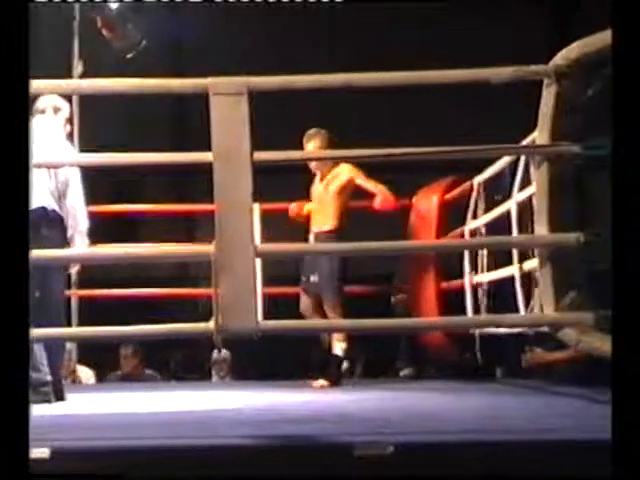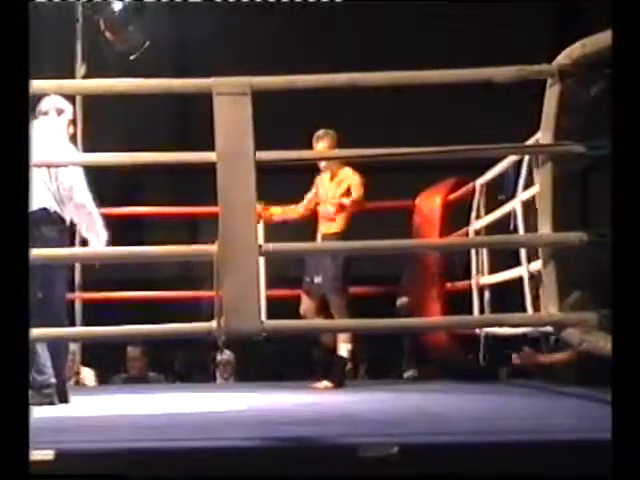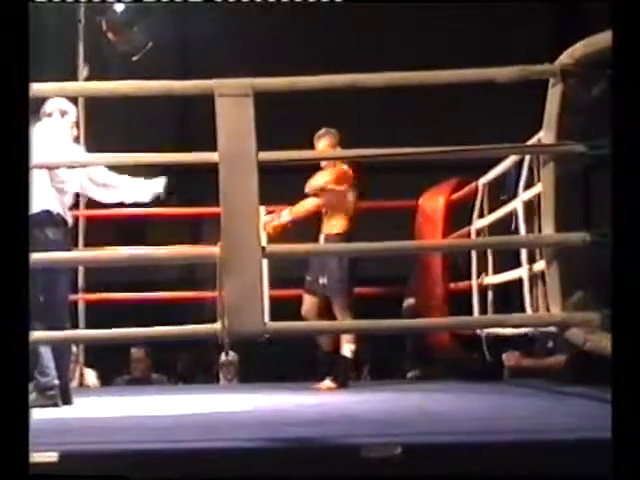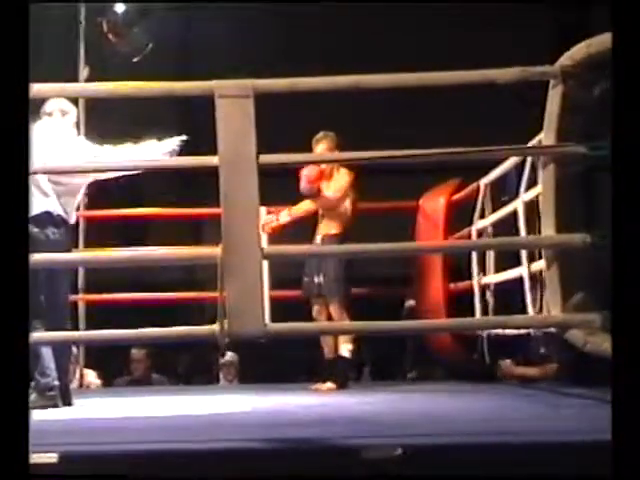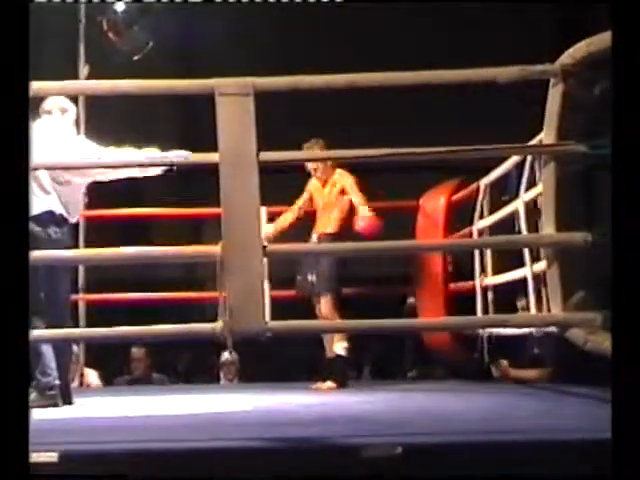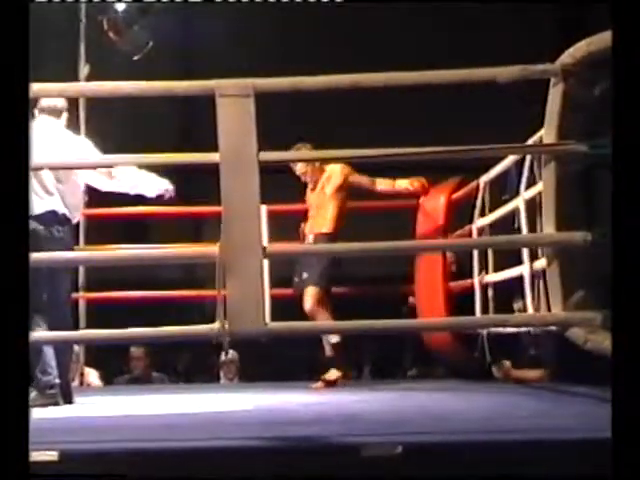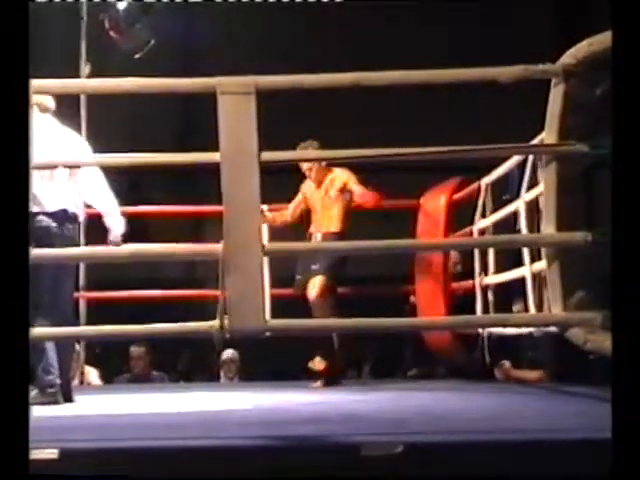
dt=0.2s
person 1, frame 1
right shoulder: (58, 144)
right elbow: (72, 198)
right wrist: (78, 241)
left hip: (37, 226)
right hip: (47, 226)
left knee: (34, 308)
right knee: (50, 308)
left ankle: (40, 382)
right ankle: (51, 382)
person 1, frame 2
right shoulder: (59, 145)
right elbow: (77, 196)
right wrist: (97, 234)
left hip: (36, 227)
right hip: (48, 228)
left knee: (35, 309)
right knee: (53, 309)
left ankle: (43, 384)
right ankle: (55, 385)
person 1, frame 3
right shoulder: (61, 146)
right elbow: (98, 180)
right wrist: (145, 187)
left hip: (37, 228)
right hip: (49, 228)
left knee: (37, 311)
right knee: (55, 311)
left ankle: (46, 385)
right ankle: (58, 385)
person 1, frame 4
left shoulder: (34, 141)
right shoulder: (65, 143)
right elbow: (113, 158)
right wrist: (160, 149)
left hip: (35, 228)
right hip: (51, 229)
left knee: (37, 311)
right knee: (56, 311)
left ankle: (47, 386)
right ankle: (59, 387)
person 1, frame 5
left shoulder: (32, 139)
right shoulder: (65, 142)
right elbow: (111, 161)
left hip: (34, 228)
right hip: (53, 228)
left knee: (37, 310)
right knee: (58, 310)
left ankle: (47, 385)
right ankle: (60, 386)
person 1, frame 6
left shoulder: (33, 138)
right shoulder: (68, 142)
right elbow: (111, 172)
right wrist: (153, 183)
left hip: (35, 226)
right hip: (55, 228)
left knee: (38, 309)
right knee: (58, 309)
left ankle: (47, 384)
right ankle: (61, 385)
person 1, frame 7
left shoulder: (33, 137)
right shoulder: (71, 139)
right elbow: (94, 184)
right wrist: (114, 222)
left hip: (38, 222)
right hip: (65, 225)
left knee: (40, 307)
right knee: (61, 306)
left ankle: (48, 384)
right ankle: (63, 383)
person 2, frame 1
left shoulder: (344, 172)
right shoulder: (317, 179)
left elbow: (373, 186)
left wrist: (383, 195)
right wrist: (304, 210)
left hip: (330, 242)
right hip: (312, 243)
left knee: (331, 308)
right knee: (306, 307)
left ankle: (333, 371)
right ankle: (334, 353)
person 2, frame 2
left shoulder: (350, 176)
right shoulder: (321, 180)
left elbow: (359, 194)
right elbow: (301, 209)
left wrist: (341, 204)
right wrist: (273, 212)
left hip: (335, 244)
right hip: (319, 245)
left knee: (338, 309)
right knee: (306, 310)
left ankle: (337, 373)
right ankle: (337, 357)
person 2, frame 3
left shoulder: (345, 173)
right shoulder: (325, 176)
left elbow: (316, 193)
right elbow: (312, 194)
left wrist: (285, 215)
left hip: (339, 245)
right hip: (322, 244)
left knee: (341, 310)
right knee: (309, 311)
left ankle: (341, 373)
right ankle: (330, 359)
person 2, frame 4
left shoulder: (345, 176)
right shoulder: (321, 177)
left elbow: (323, 201)
right elbow: (313, 201)
left wrist: (293, 207)
left hip: (335, 244)
right hip: (317, 245)
left knee: (337, 311)
right knee: (319, 313)
left ankle: (341, 375)
right ankle: (330, 371)
person 2, frame 5
left shoulder: (344, 178)
right shoulder: (313, 184)
left elbow: (357, 198)
right elbow: (297, 210)
left wrist: (364, 212)
right wrist: (274, 228)
left hip: (332, 244)
right hip: (313, 245)
left knee: (329, 310)
right knee: (321, 313)
left ankle: (339, 373)
right ankle: (331, 371)
person 2, frame 6
left shoulder: (338, 172)
right shoulder: (310, 185)
left elbow: (373, 183)
left wrist: (404, 184)
left hip: (325, 244)
right hip: (309, 245)
left knee: (311, 306)
right knee: (318, 307)
left ankle: (338, 363)
right ankle: (331, 364)
person 2, frame 7
left shoulder: (341, 176)
right shoulder: (307, 186)
left elbow: (361, 193)
right elbow: (291, 214)
left wrist: (367, 196)
right wrist: (268, 216)
left hip: (333, 243)
right hip: (313, 244)
left knee: (314, 294)
right knee: (323, 304)
left ankle: (325, 351)
right ankle: (331, 368)
